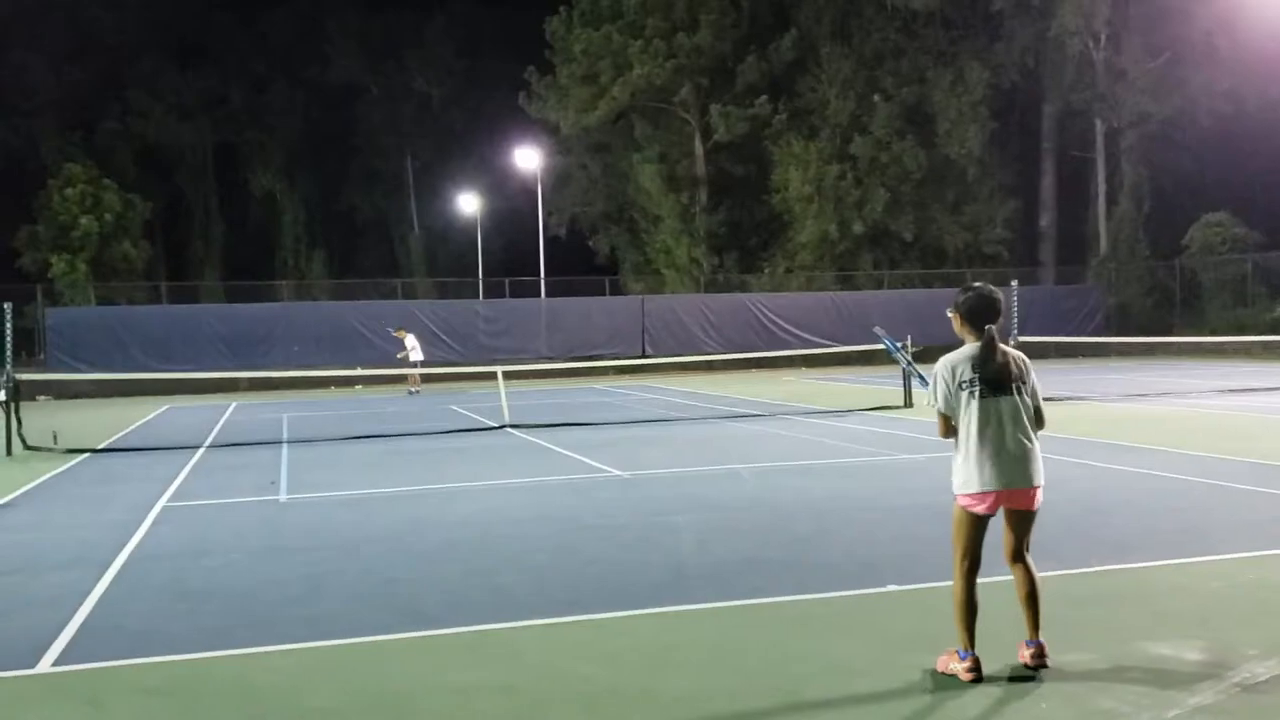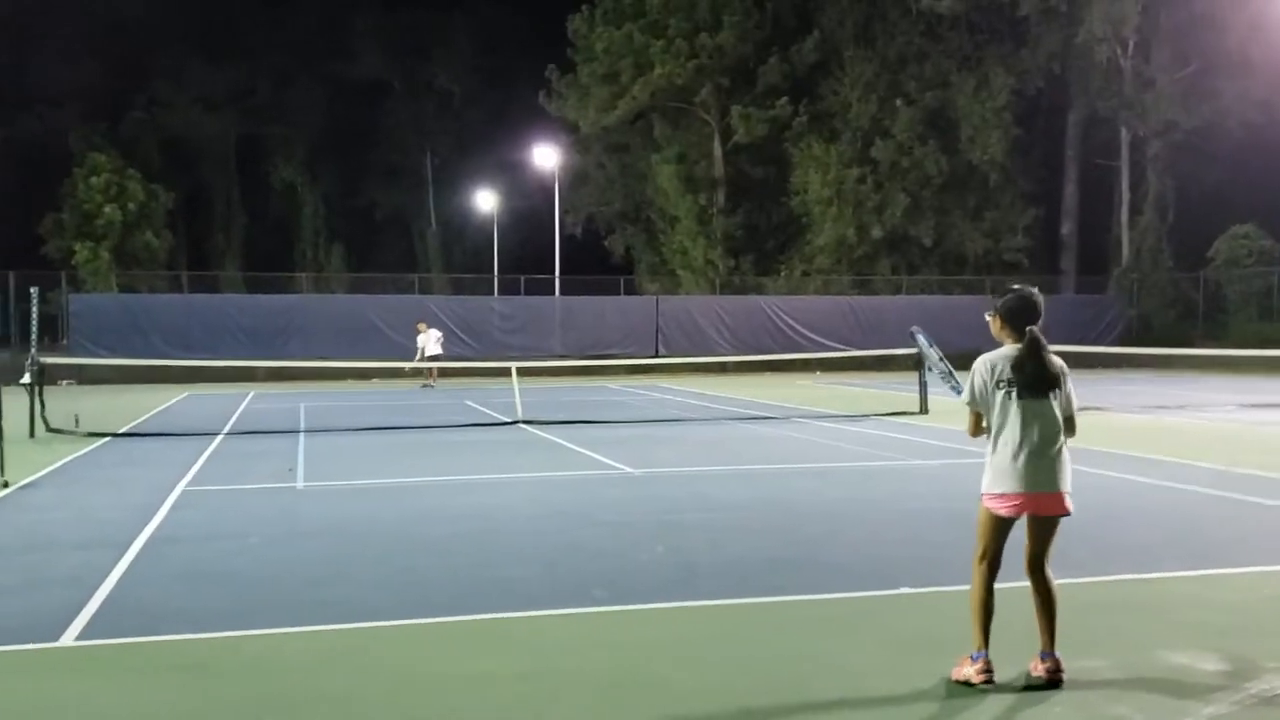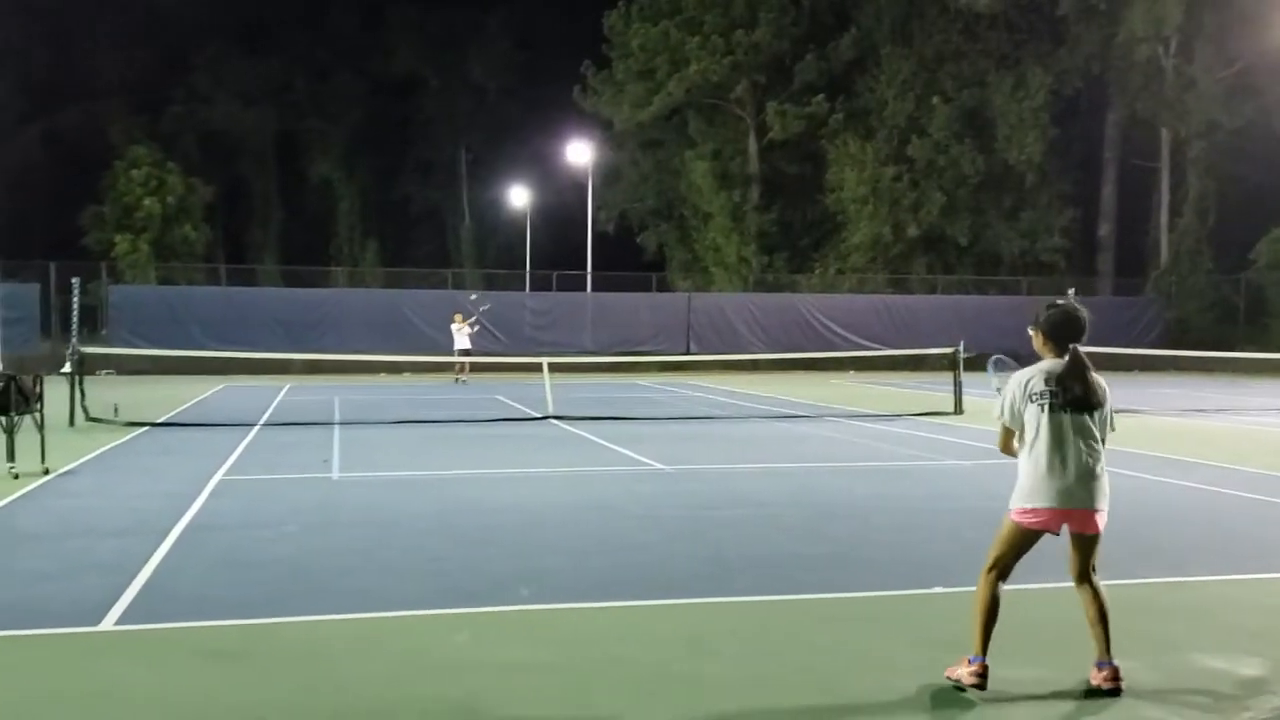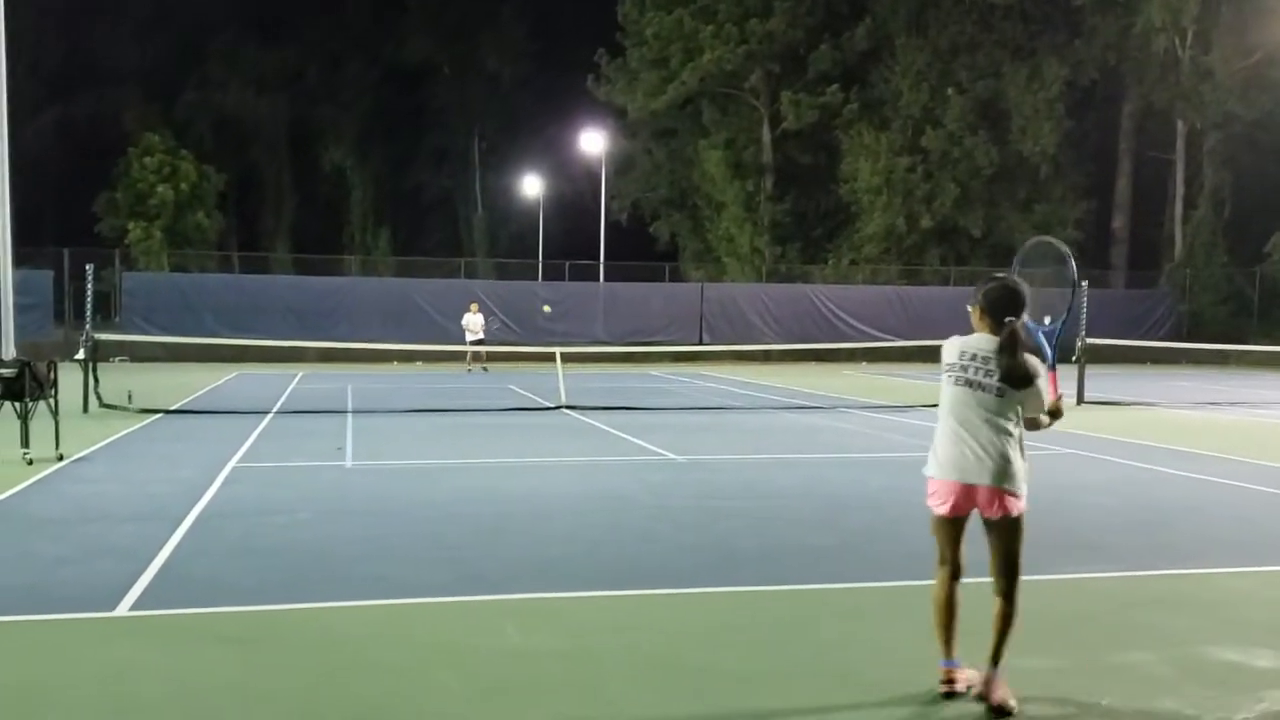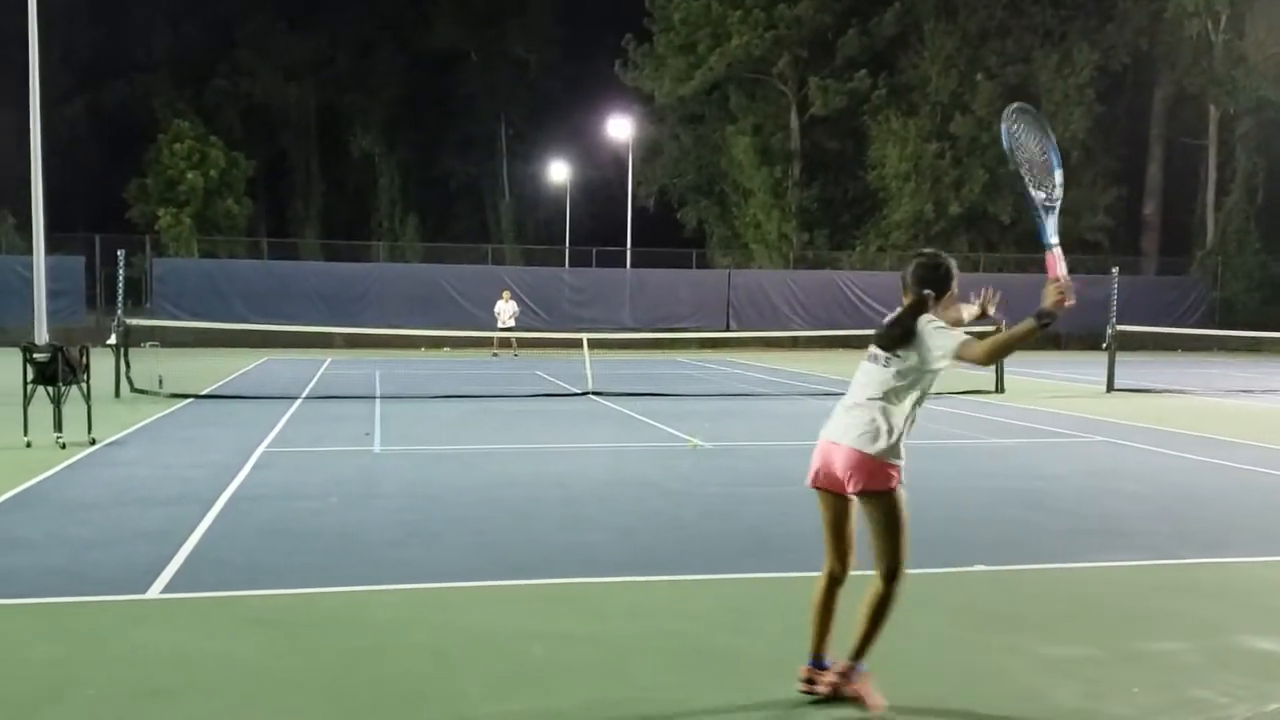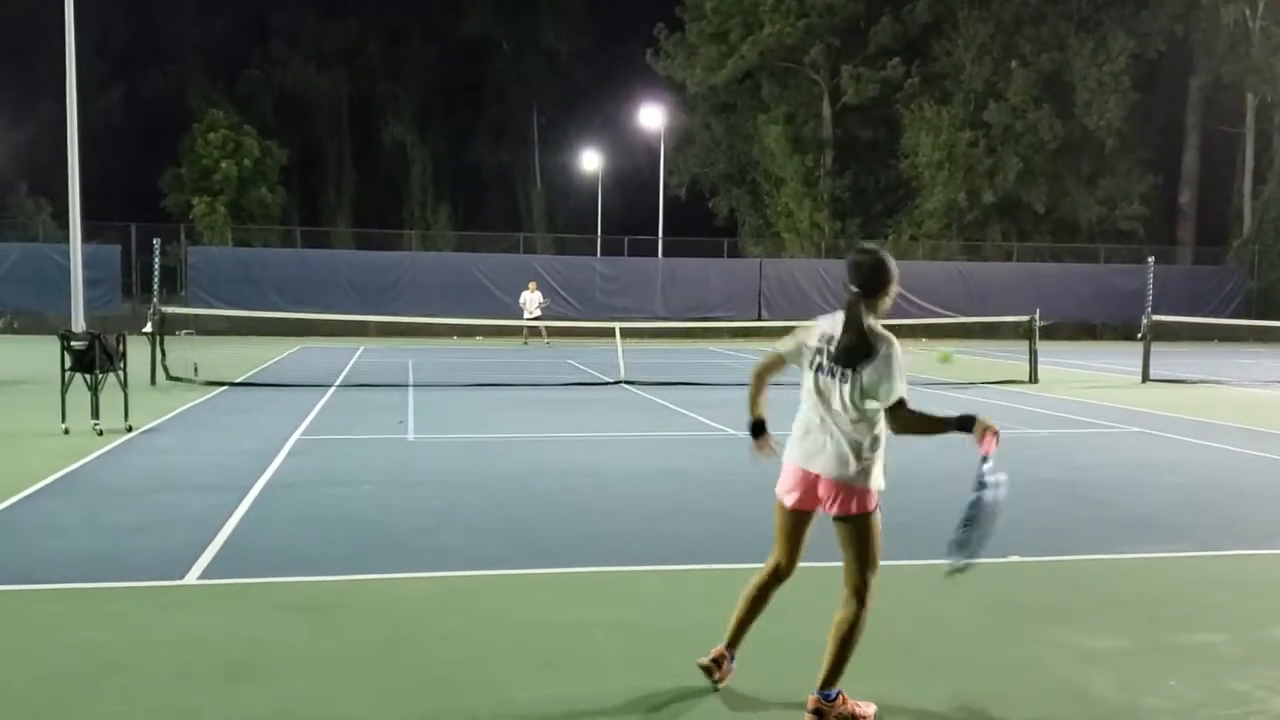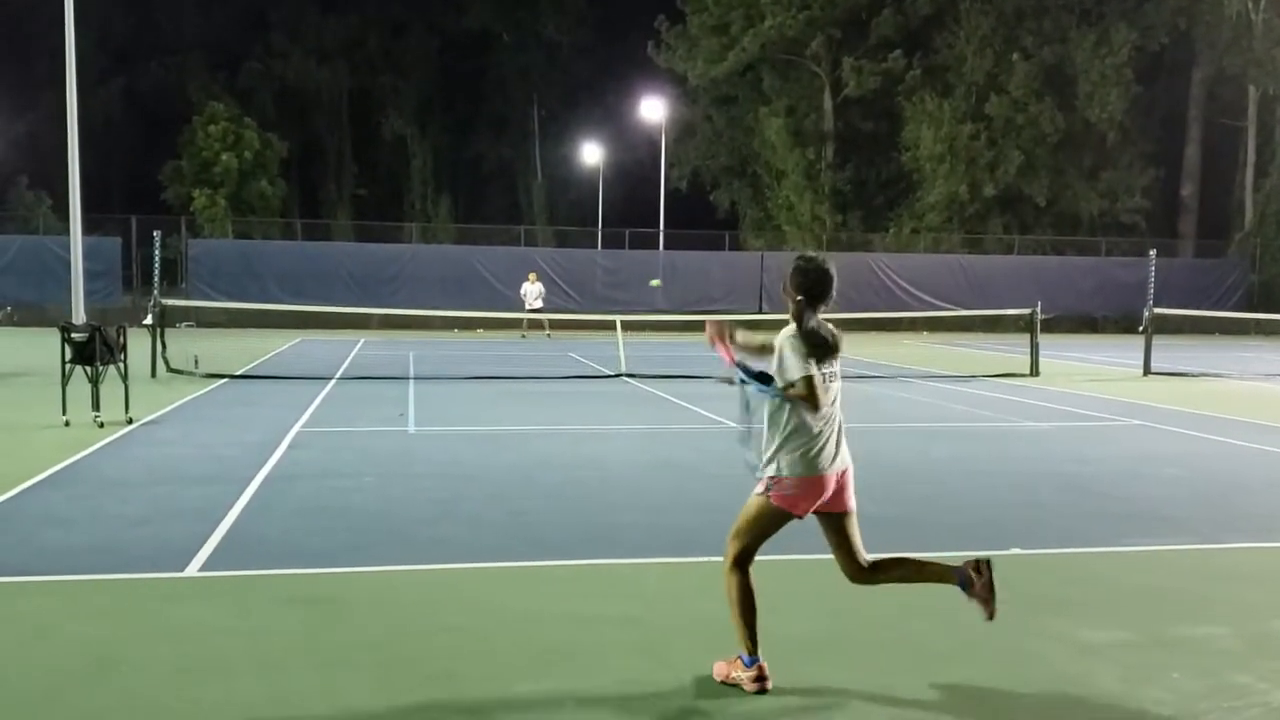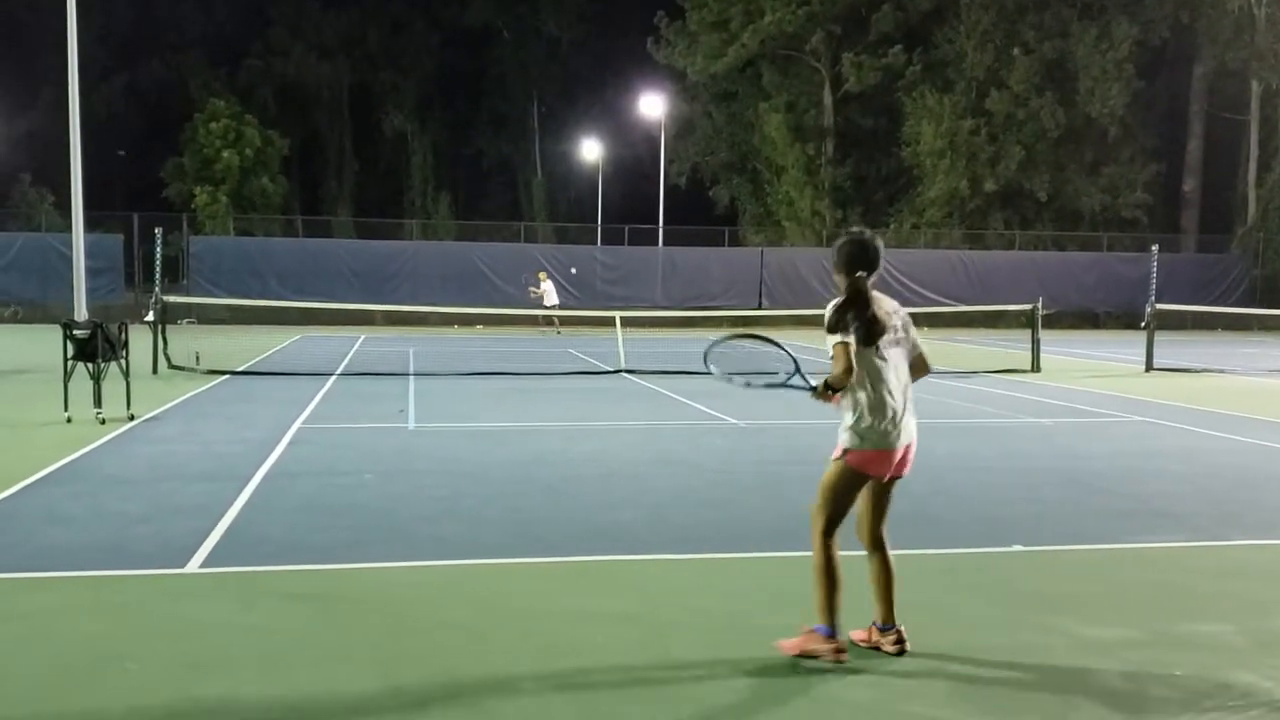
dt=0.4s
person 1, frame 1
left shoulder: (950, 365)
right shoulder: (1018, 361)
left elbow: (945, 430)
right elbow: (1039, 421)
left hip: (977, 480)
right hip: (1024, 475)
left knee: (965, 567)
right knee: (1019, 556)
left ankle: (966, 657)
right ankle: (1034, 645)
person 1, frame 2
left shoulder: (989, 364)
right shoulder: (1057, 366)
left elbow: (975, 429)
right elbow: (1070, 428)
left hip: (1006, 482)
right hip: (1052, 481)
left knee: (984, 567)
right knee: (1037, 567)
left ankle: (979, 660)
right ankle: (1049, 659)
person 1, frame 3
left shoulder: (1025, 379)
right shoulder: (1097, 385)
left elbow: (1005, 445)
right elbow: (1099, 443)
left hip: (1039, 496)
right hip: (1088, 495)
left knee: (993, 574)
right knee: (1084, 577)
left ankle: (976, 664)
right ankle: (1106, 667)
person 1, frame 4
left shoulder: (953, 347)
right shoulder: (1027, 366)
right elbow: (1033, 422)
right wrist: (1053, 414)
left hip: (950, 474)
right hip: (1000, 479)
left knee: (947, 570)
right knee: (1005, 582)
left ankle: (950, 668)
right ankle: (992, 680)
person 1, frame 5
left shoulder: (898, 321)
right shoulder: (930, 331)
right elbow: (983, 353)
left wrist: (972, 312)
right wrist: (1043, 316)
left hip: (832, 444)
right hip: (870, 455)
left knee: (836, 567)
right knee: (889, 572)
left ankle: (815, 669)
right ankle: (850, 672)
person 1, frame 6
left shoulder: (817, 328)
right shoulder: (883, 346)
left elbow: (761, 371)
right elbow: (899, 420)
left wrist: (757, 425)
right wrist: (967, 423)
left hip: (801, 463)
right hip: (851, 477)
left knee: (779, 566)
right knee: (857, 592)
left ankle: (725, 655)
person 1, frame 7
left shoulder: (794, 337)
right shoulder: (822, 331)
left elbow: (813, 401)
left wrist: (772, 385)
right wrist: (738, 340)
left hip: (795, 472)
right hip: (834, 468)
left knee: (736, 557)
right knee: (860, 569)
left ankle: (750, 665)
right ankle: (965, 575)
person 1, frame 8
left shoulder: (842, 310)
right shoulder: (891, 309)
left elbow: (845, 370)
right elbow: (921, 367)
left wrist: (826, 388)
left hip: (867, 439)
right hip: (901, 436)
left knee: (822, 531)
right knee: (872, 532)
left ankle: (827, 635)
right ankle: (888, 630)
